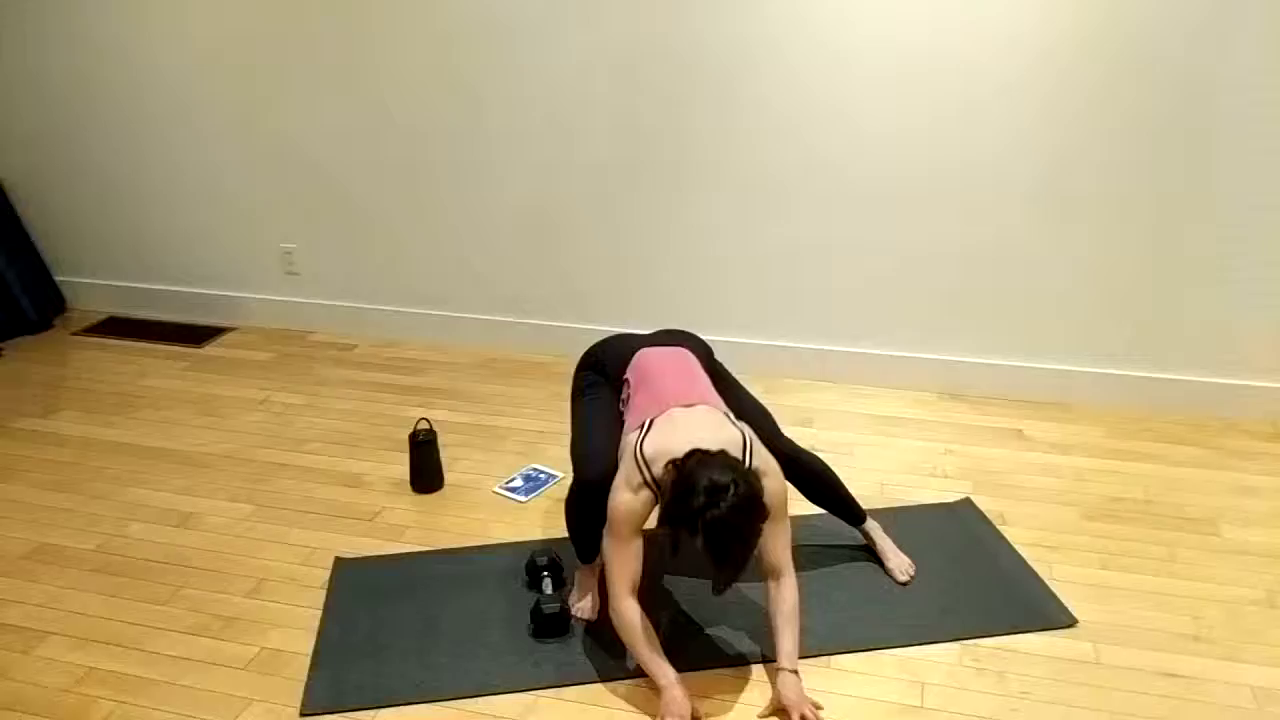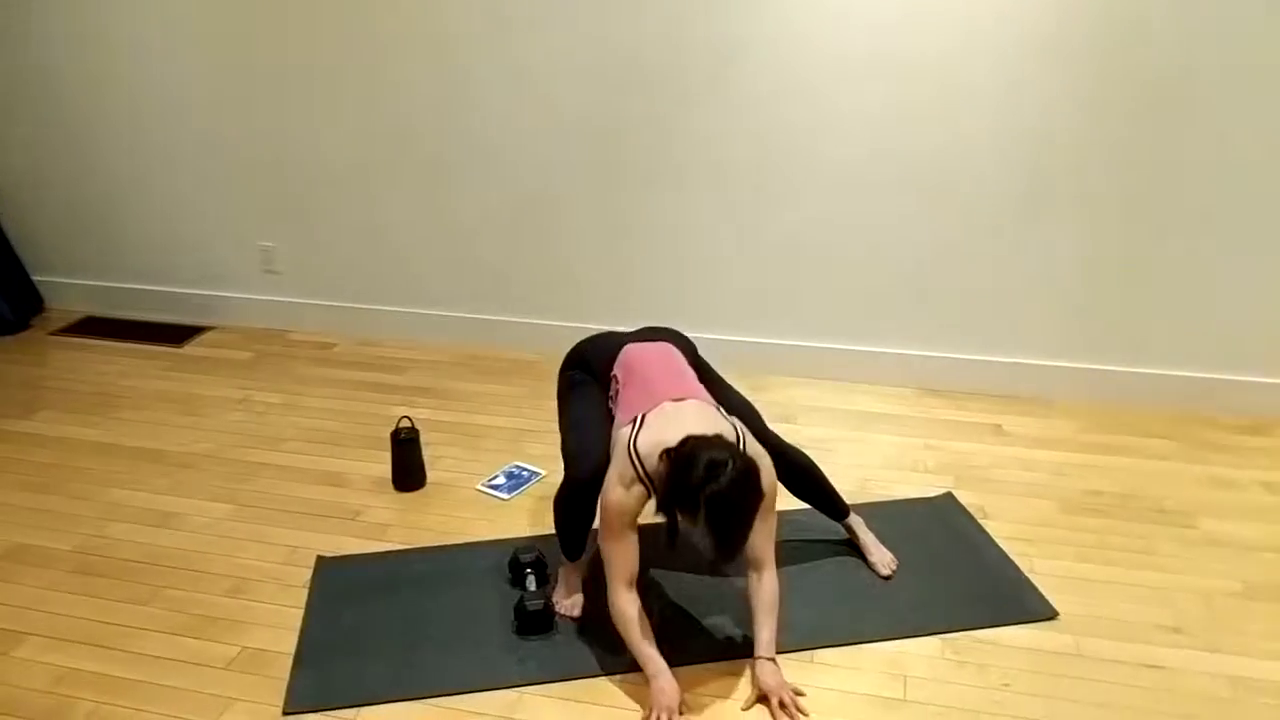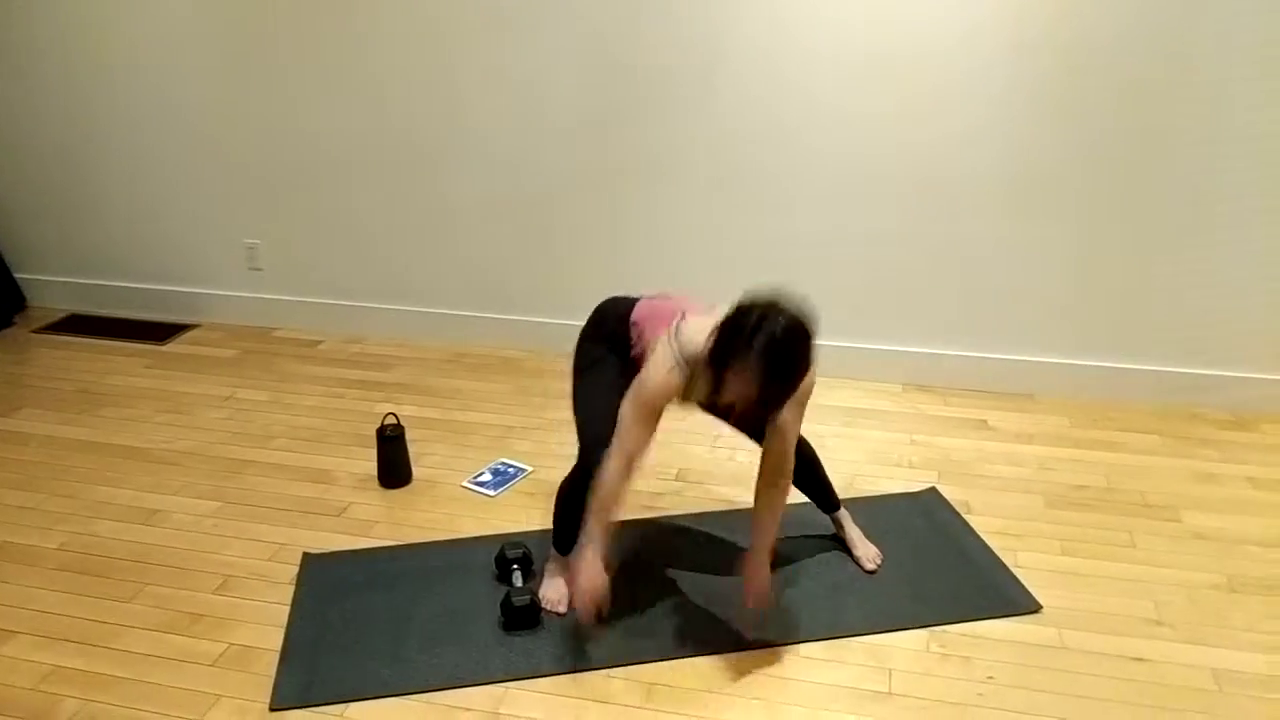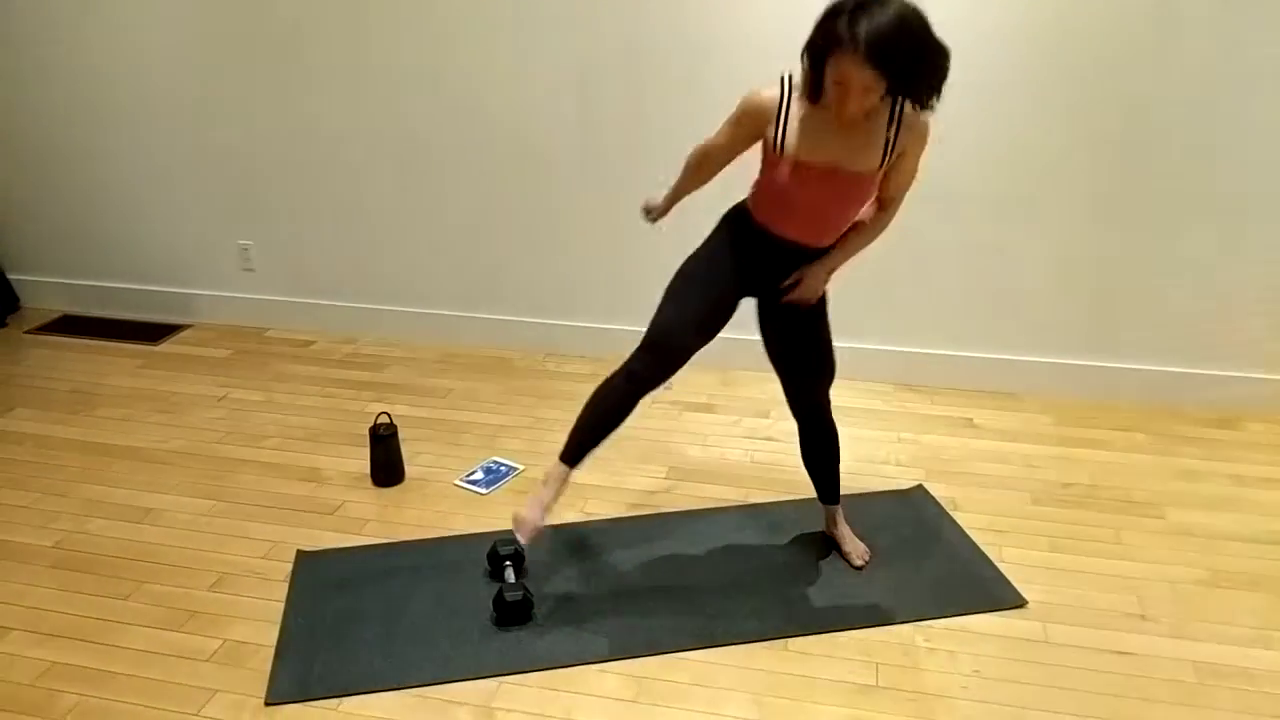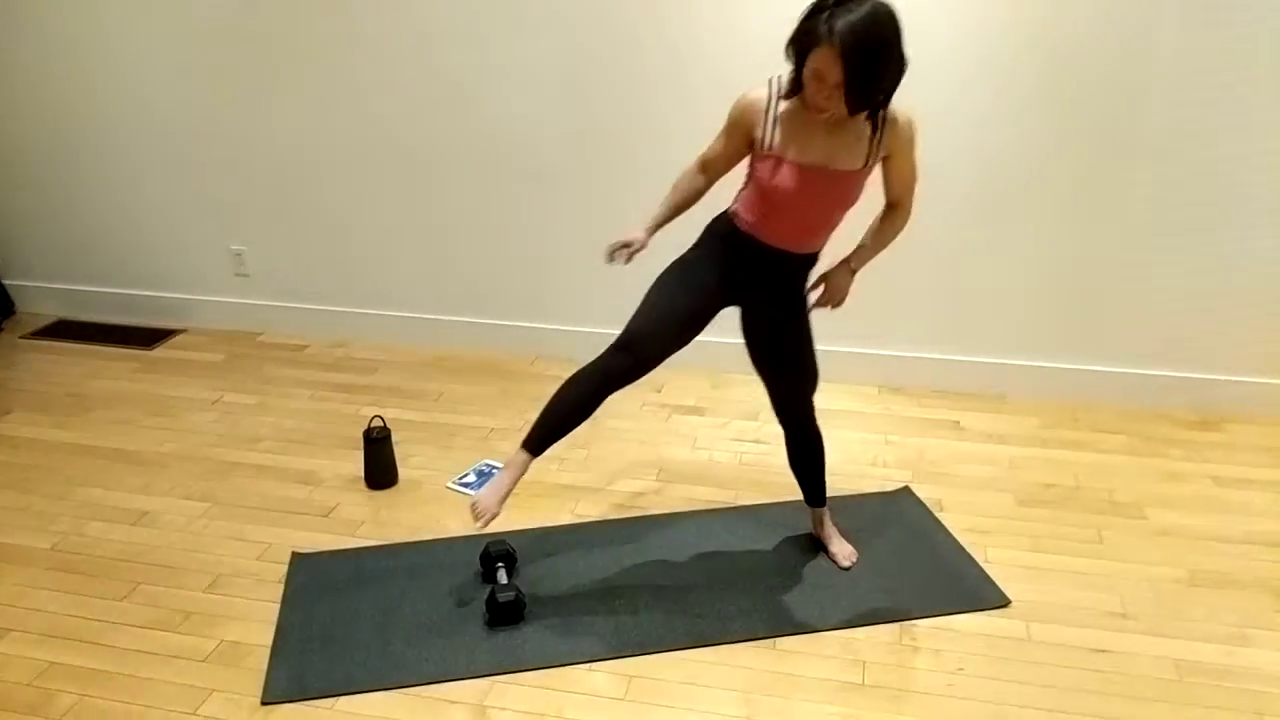
dt=0.4s
person 1, frame 1
left shoulder: (763, 474)
right shoulder: (636, 483)
left elbow: (781, 575)
right elbow: (622, 599)
left wrist: (787, 673)
right wrist: (668, 685)
left hip: (689, 354)
right hip: (609, 365)
right knee: (592, 478)
left ankle: (872, 532)
right ankle: (587, 568)
person 1, frame 2
left shoulder: (756, 466)
right shoulder: (629, 474)
left elbow: (762, 569)
right elbow: (621, 591)
left wrist: (765, 660)
right wrist: (659, 676)
left hip: (675, 351)
right hip: (595, 364)
right knee: (585, 476)
left ankle: (855, 527)
right ankle: (571, 566)
person 1, frame 3
left shoulder: (793, 371)
right shoulder: (670, 364)
left elbow: (778, 466)
right elbow: (617, 463)
left wrist: (760, 557)
right wrist: (590, 555)
right hip: (615, 331)
left knee: (787, 444)
right knee: (593, 459)
left ankle: (841, 522)
right ankle: (559, 559)
person 1, frame 4
left shoulder: (908, 126)
right shoulder: (771, 104)
left elbow: (883, 207)
right elbow: (712, 153)
left wrist: (826, 264)
right wrist: (667, 200)
left hip: (802, 269)
right hip: (738, 245)
left knee: (811, 404)
right knee: (651, 362)
left ankle: (833, 518)
right ankle: (555, 480)
person 1, frame 5
left shoulder: (892, 129)
right shoulder: (759, 108)
left elbow: (899, 209)
right elbow: (705, 171)
left wrist: (848, 267)
right wrist: (650, 229)
left hip: (786, 280)
right hip: (723, 254)
left knee: (797, 410)
right knee: (623, 360)
left ankle: (822, 521)
right ankle: (514, 469)
